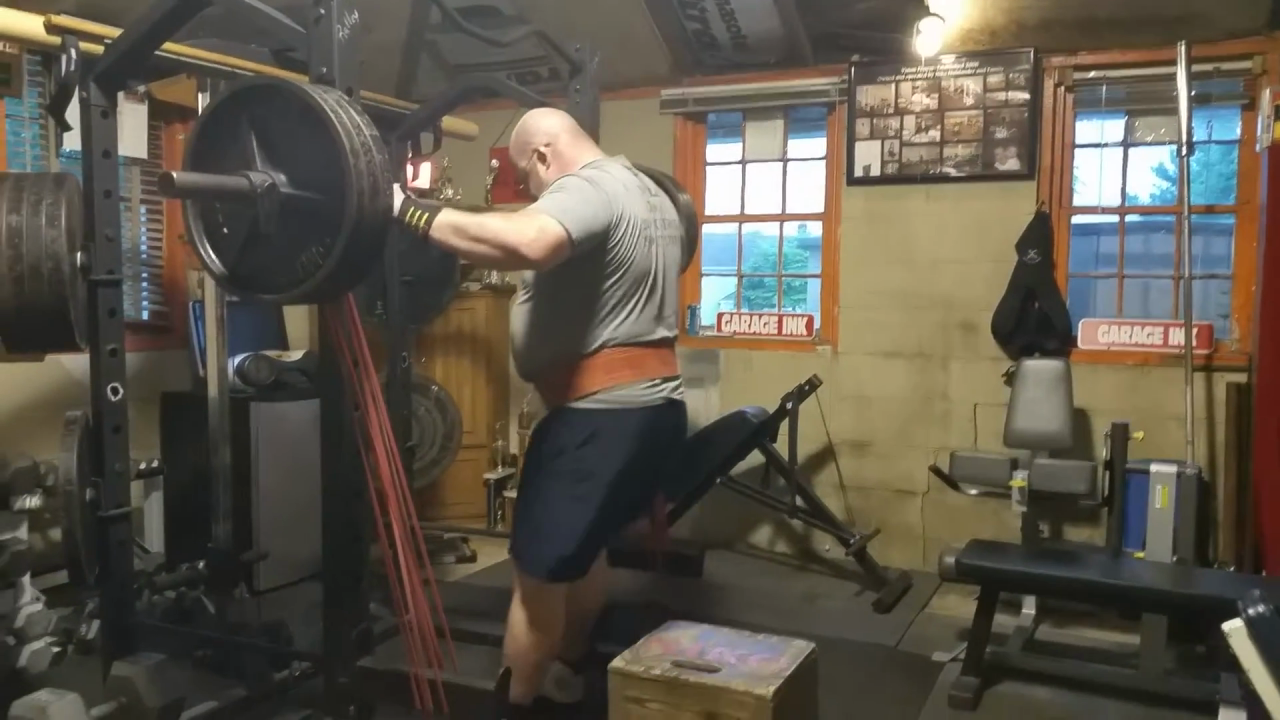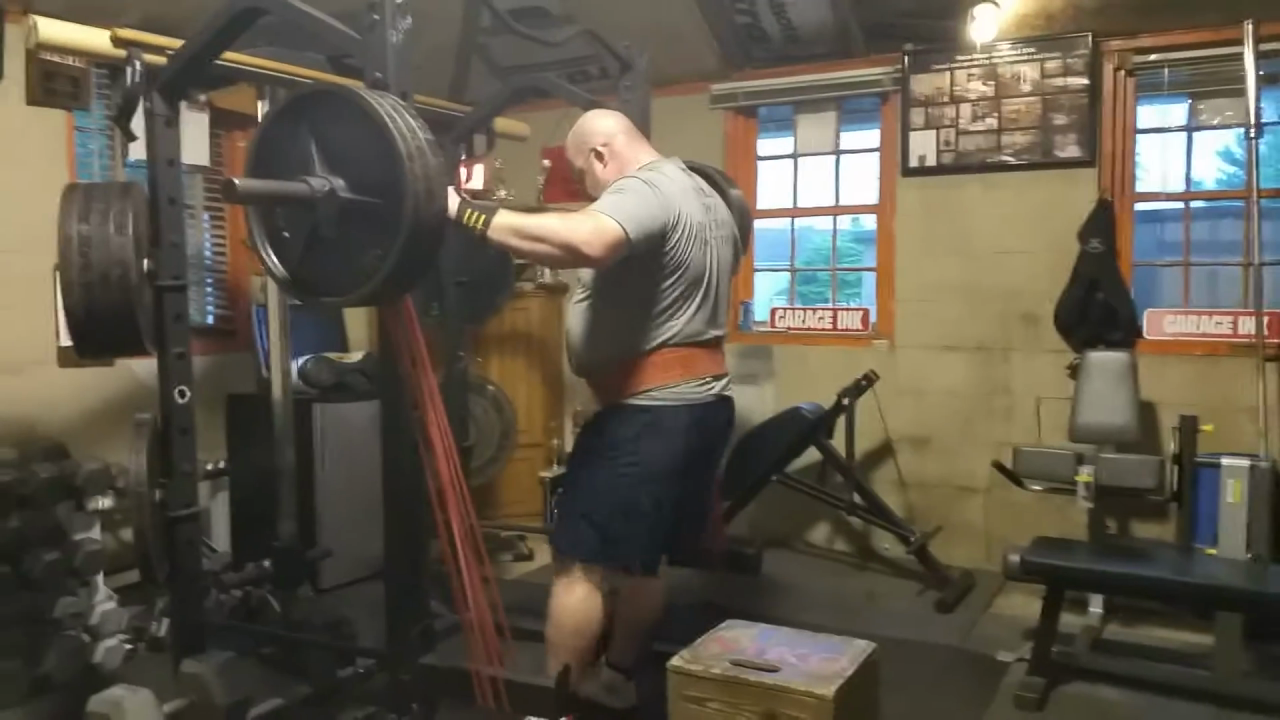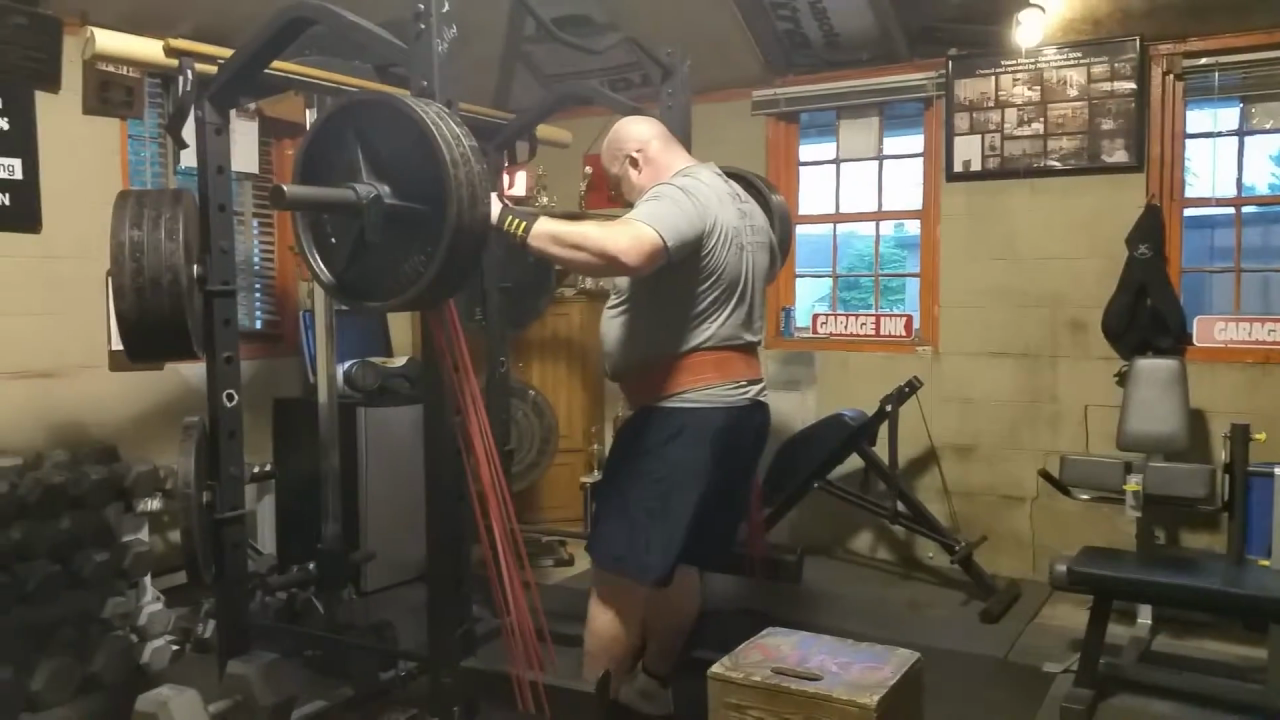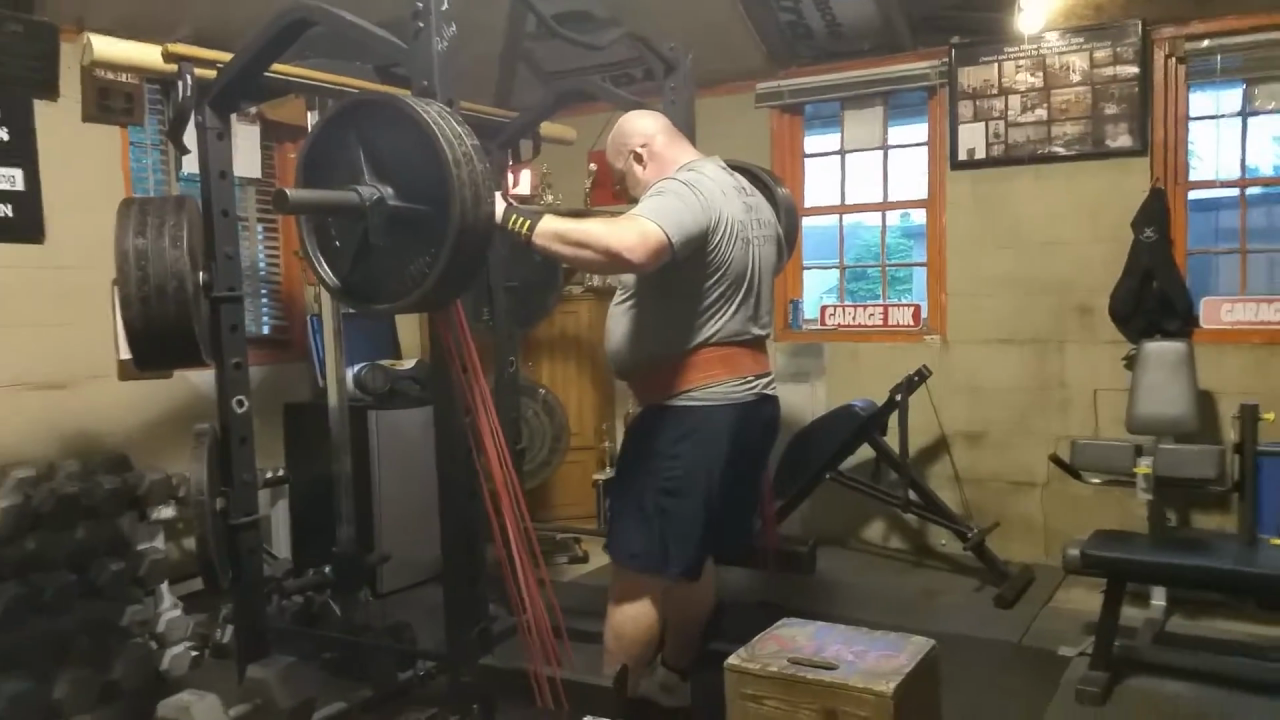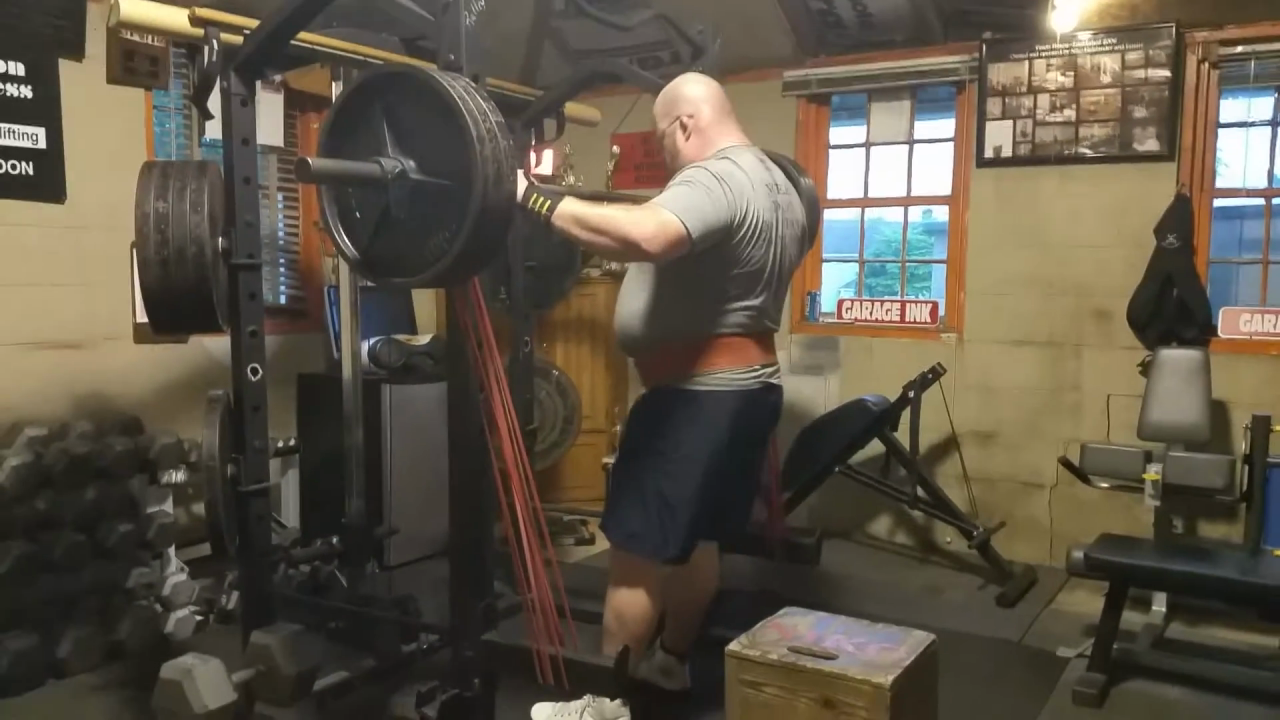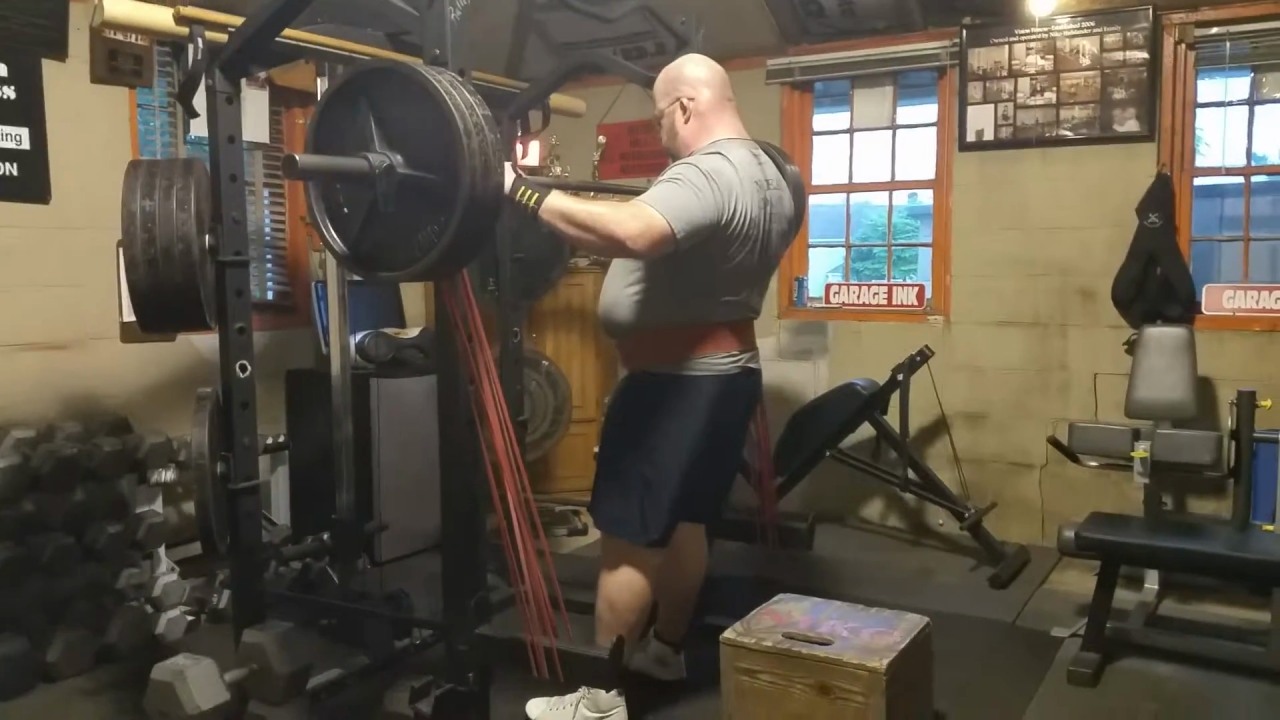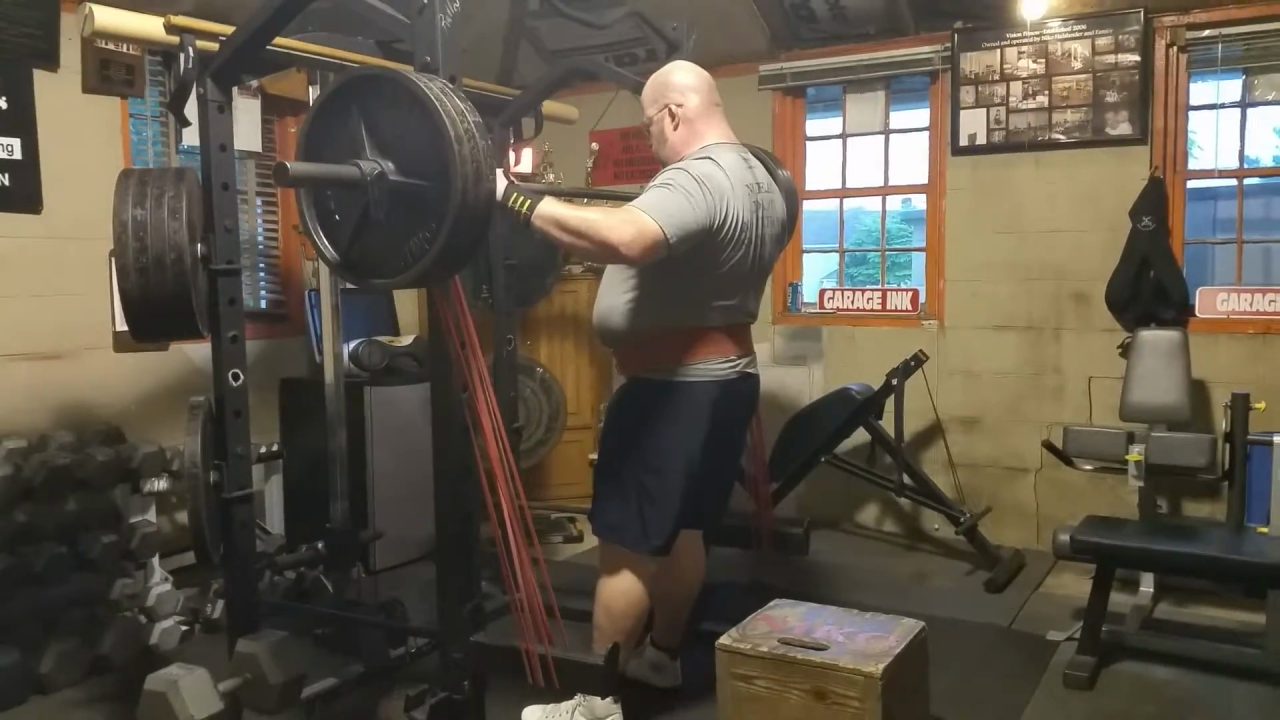
dt=0.4s
person 1, frame 1
left shoulder: (587, 189)
right shoulder: (648, 192)
left elbow: (525, 243)
left wrist: (414, 212)
left hip: (603, 410)
right hip: (654, 402)
left knee: (541, 570)
right knee: (581, 540)
person 1, frame 2
left shoulder: (645, 192)
right shoulder: (702, 195)
left elbow: (584, 241)
left wrist: (471, 213)
left hip: (653, 409)
right hip: (700, 402)
left knee: (580, 561)
right knee: (642, 551)
right ankle: (616, 678)
person 1, frame 3
left shoulder: (681, 197)
right shoulder: (739, 201)
left elbow: (622, 250)
left wrist: (512, 220)
left hip: (685, 414)
right hip: (736, 404)
left knee: (621, 571)
right knee: (675, 559)
person 1, frame 4
left shoulder: (686, 192)
right shoulder: (748, 195)
left elbow: (627, 246)
left wrist: (517, 219)
left hip: (695, 409)
right hip: (745, 399)
left knee: (639, 568)
right knee: (690, 554)
right ankle: (670, 678)
person 1, frame 5
left shoulder: (716, 180)
right shoulder: (777, 185)
left elbow: (645, 235)
left wrist: (539, 200)
left hip: (697, 395)
right hip: (749, 387)
left knee: (638, 550)
right knee: (693, 536)
right ankle: (670, 660)
person 1, frame 6
left shoulder: (706, 175)
right shoulder: (768, 177)
left elbow: (631, 233)
left wrist: (524, 192)
left hip: (676, 379)
right hip: (728, 371)
left knee: (629, 537)
right knee: (682, 521)
right ankle: (665, 649)
person 1, frame 7
left shoulder: (696, 180)
right shoulder: (760, 180)
left elbow: (624, 238)
left wrist: (518, 199)
left hip: (675, 386)
right hip: (726, 376)
left knee: (627, 544)
right knee: (679, 528)
right ankle: (661, 658)
